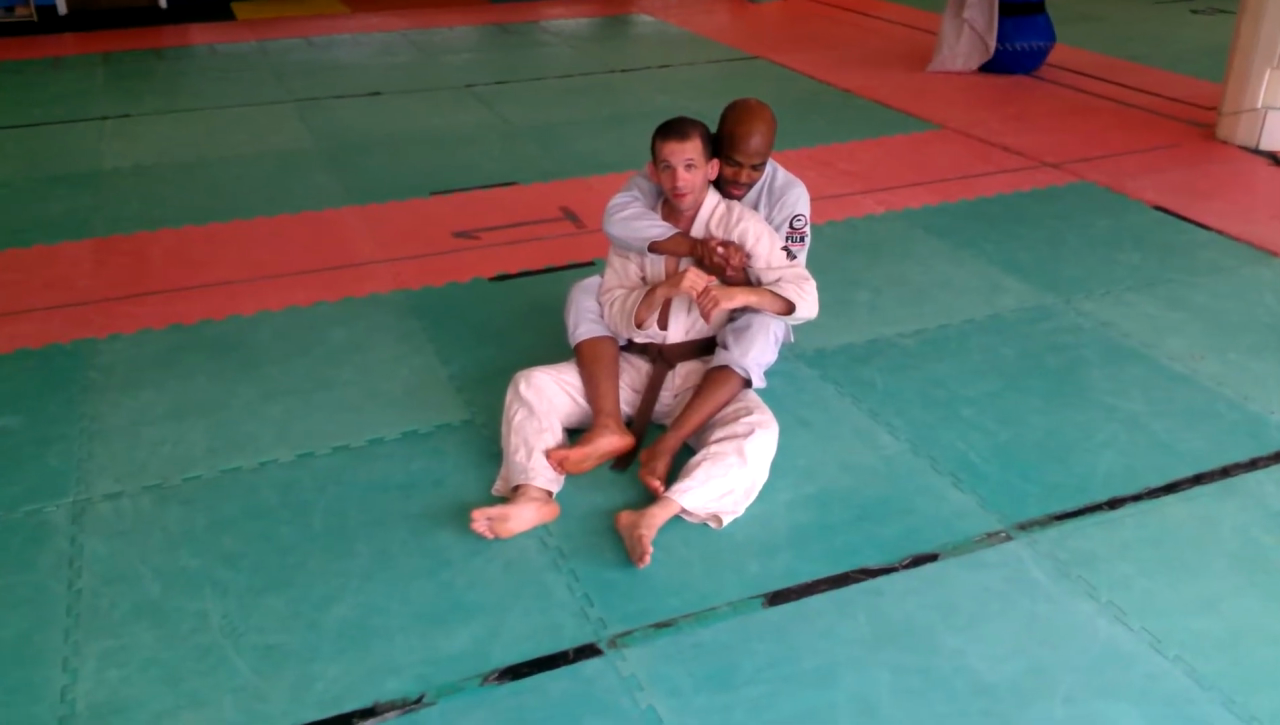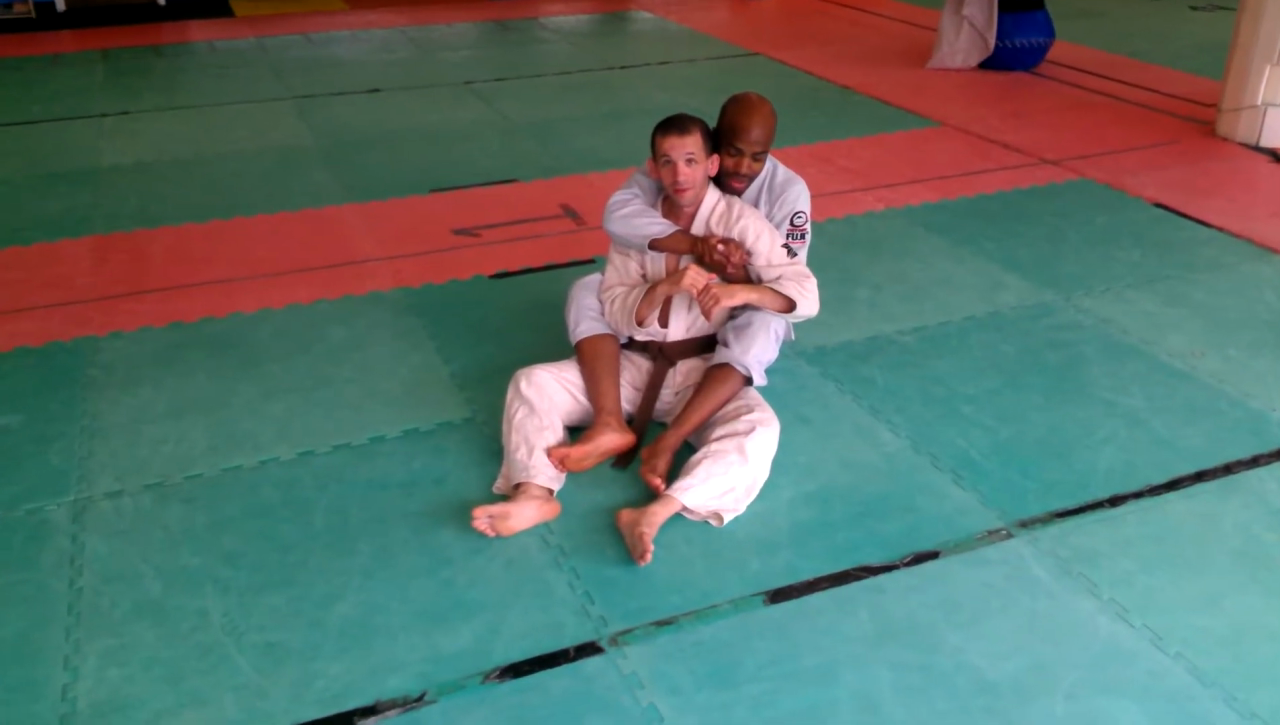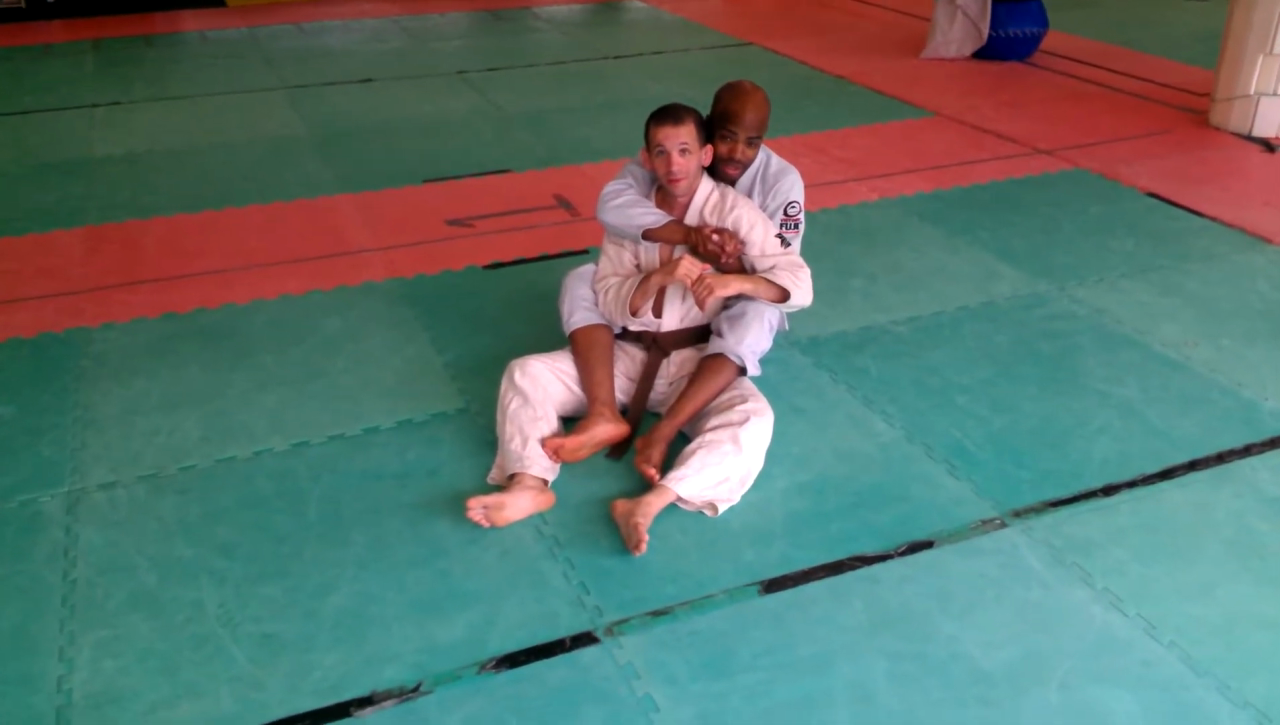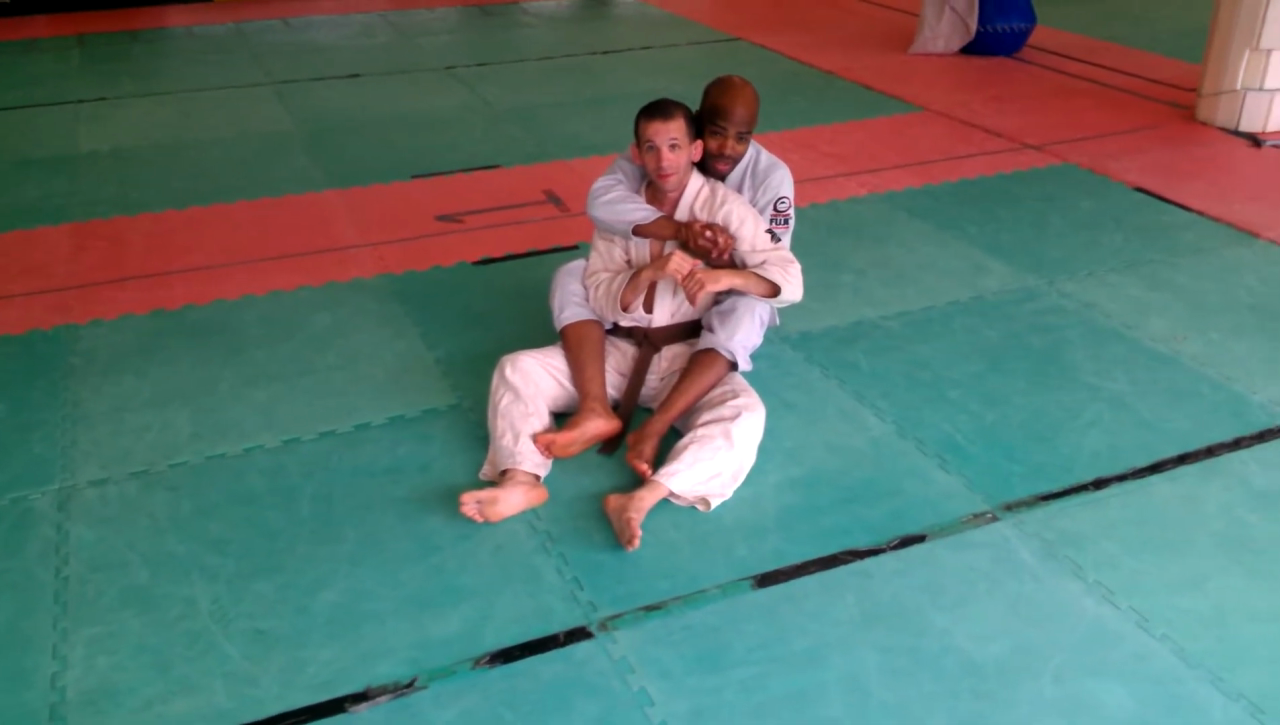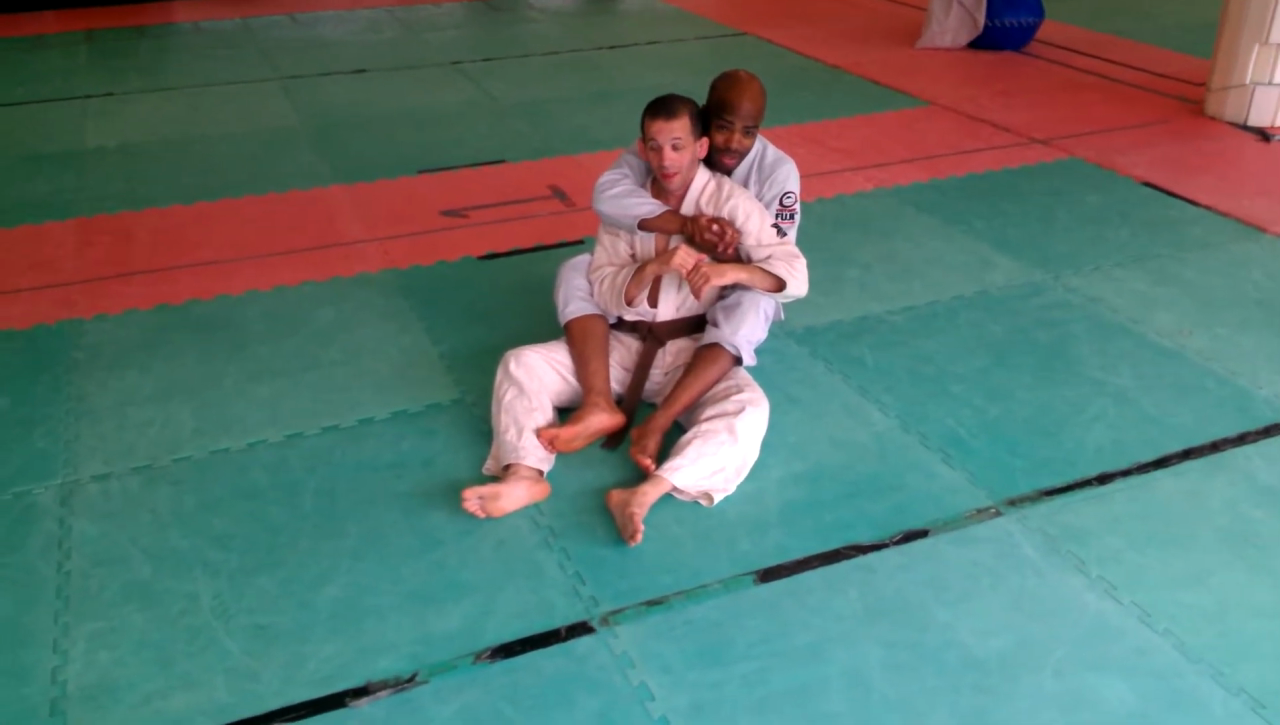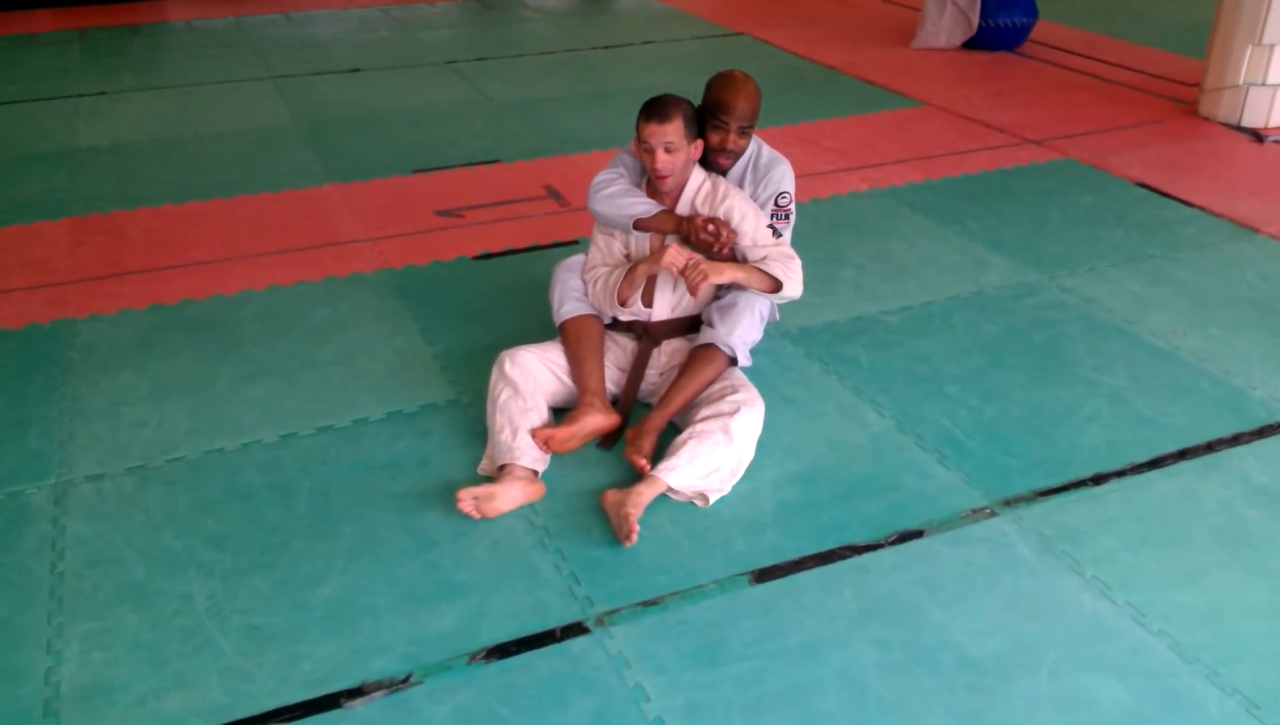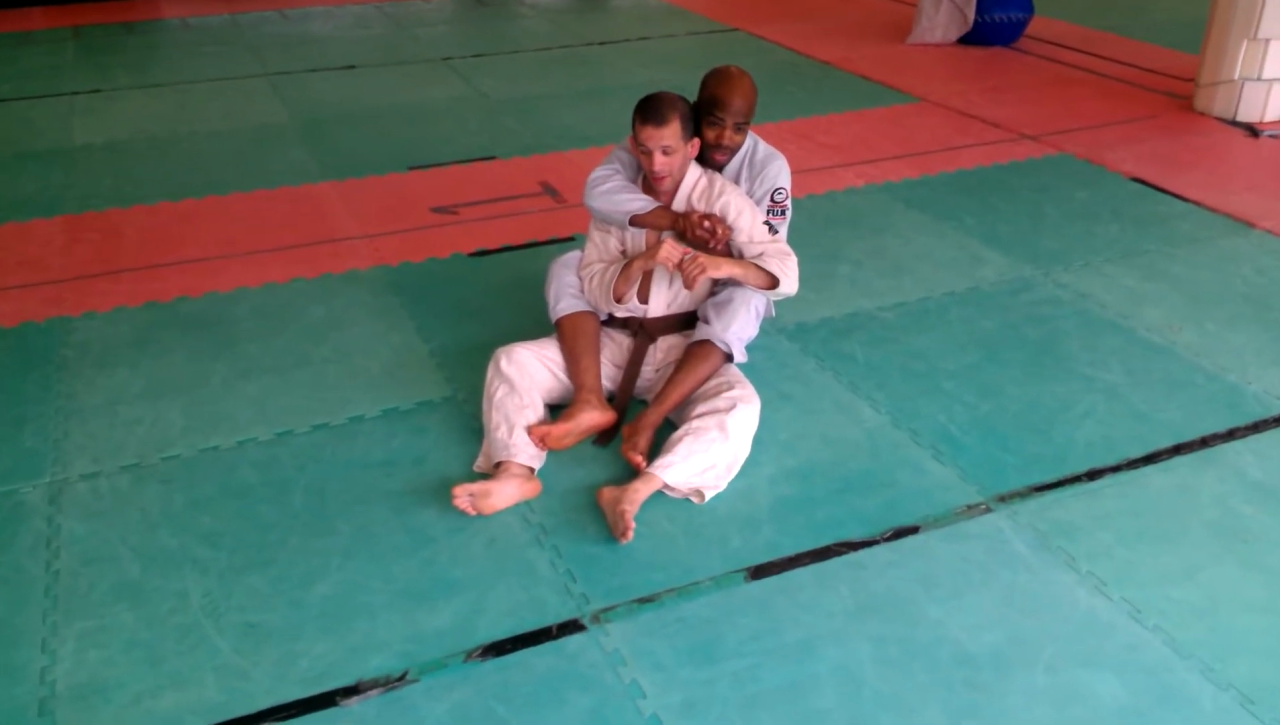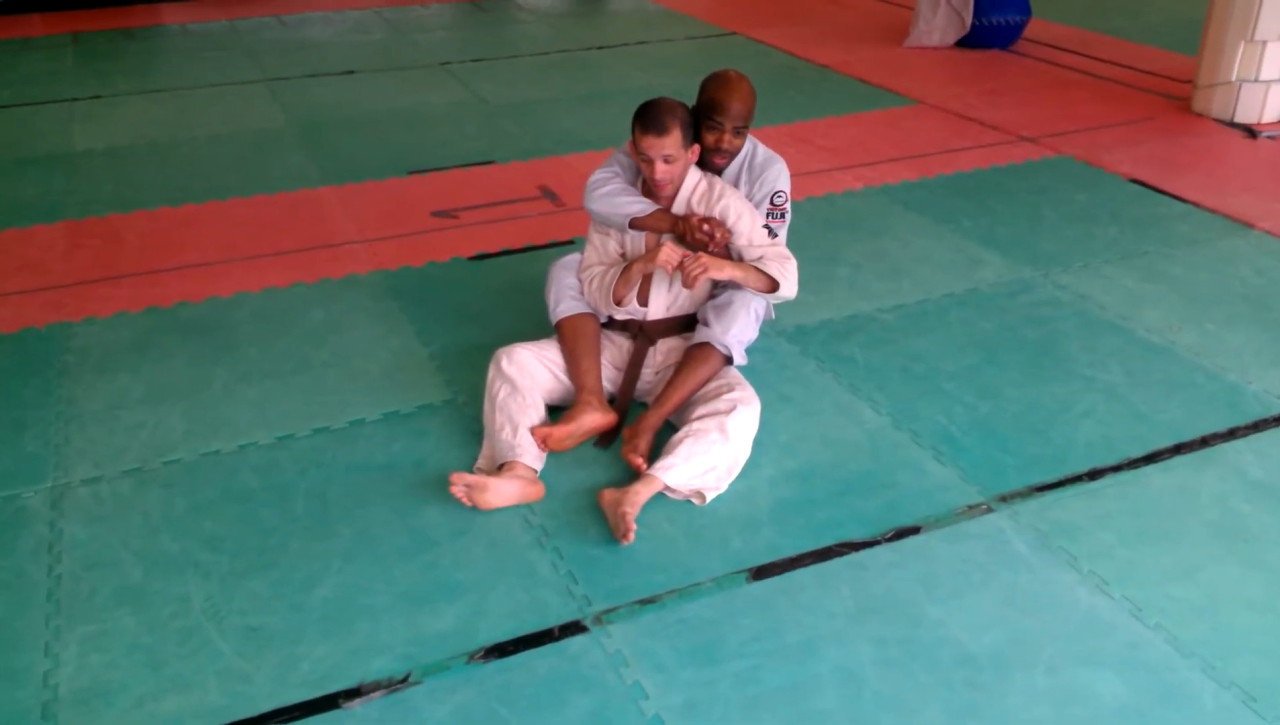
dt=0.3s
person 1, frame 1
left shoulder: (739, 225)
left elbow: (805, 298)
right elbow: (615, 317)
left wrist: (739, 295)
right wrist: (664, 289)
left hip: (704, 373)
right hip: (635, 366)
left knee: (757, 432)
right knee: (531, 385)
left ankle: (652, 516)
right ankle: (533, 497)
person 1, frame 2
left shoulder: (739, 221)
left elbow: (805, 295)
right elbow: (615, 314)
left wrist: (740, 292)
right wrist: (665, 287)
left hip: (705, 372)
right hip: (635, 364)
left knee: (758, 429)
right knee: (532, 383)
left ankle: (652, 515)
right ankle: (535, 495)
person 1, frame 3
left shoulder: (733, 212)
left elbow: (799, 285)
right elbow: (610, 305)
left wrist: (734, 282)
right wrist: (659, 277)
left hip: (699, 362)
right hip: (629, 354)
left knee: (751, 419)
right knee: (527, 374)
left ankle: (648, 504)
right ankle: (529, 485)
person 1, frame 4
left shoulder: (723, 207)
left elbow: (789, 280)
right elbow: (600, 300)
left wrist: (725, 277)
right wrist: (650, 272)
left hip: (689, 357)
right hip: (620, 350)
left knee: (744, 414)
right knee: (518, 369)
left ankle: (640, 500)
right ankle: (521, 481)
person 1, frame 5
left shoulder: (729, 202)
left elbow: (795, 275)
right elbow: (605, 294)
left wrist: (731, 271)
right wrist: (654, 266)
left hip: (694, 352)
right hip: (624, 344)
left knee: (747, 409)
right knee: (522, 364)
left ankle: (643, 494)
right ankle: (524, 475)
person 1, frame 6
left shoulder: (724, 202)
left elbow: (790, 277)
right elbow: (599, 294)
left wrist: (728, 270)
right wrist: (646, 266)
left hip: (689, 352)
right hip: (619, 345)
left knee: (743, 409)
right knee: (516, 365)
left ankle: (638, 495)
right ankle: (519, 476)
person 1, frame 7
left shoulder: (720, 198)
left elbow: (786, 274)
right elbow: (595, 291)
left wrist: (725, 265)
right wrist: (640, 261)
left hip: (685, 348)
right hip: (615, 341)
left knee: (738, 405)
right knee: (512, 362)
left ankle: (634, 492)
right ankle: (515, 473)
person 1, frame 8
left shoulder: (719, 201)
left elbow: (785, 276)
right elbow: (594, 293)
left wrist: (724, 267)
right wrist: (640, 264)
left hip: (684, 350)
right hip: (614, 344)
left knee: (739, 407)
right knee: (512, 362)
left ankle: (634, 494)
right ankle: (520, 472)
person 2, frame 1
left shoulder: (787, 194)
right elbow: (619, 216)
left wrist: (735, 276)
right wrist: (695, 246)
left hip: (732, 317)
left knee: (763, 330)
right knee: (587, 294)
left ankle: (666, 445)
right ankle: (608, 426)
person 2, frame 2
left shoulder: (788, 191)
right elbow: (619, 213)
left wrist: (737, 274)
right wrist: (696, 244)
left hip: (733, 314)
left knee: (765, 328)
right knee: (587, 292)
left ankle: (667, 443)
right ankle: (610, 424)
person 2, frame 3
left shoulder: (781, 181)
right elbow: (613, 203)
left wrist: (731, 265)
right wrist: (689, 234)
left hip: (726, 304)
left knee: (758, 319)
right knee: (582, 282)
left ankle: (661, 433)
right ankle: (604, 415)
person 2, frame 4
left shoulder: (771, 176)
right elbow: (603, 199)
left wrist: (721, 258)
right wrist: (680, 230)
left hip: (718, 300)
left knee: (749, 314)
right knee: (572, 277)
left ankle: (653, 429)
right ankle: (596, 410)
person 2, frame 5
left shoulder: (777, 171)
right elbow: (608, 194)
left wrist: (727, 254)
right wrist: (686, 224)
left hip: (722, 294)
left knee: (754, 308)
right knee: (577, 273)
left ankle: (657, 424)
right ankle: (599, 405)
person 2, frame 6
left shoulder: (772, 171)
right elbow: (604, 193)
left wrist: (722, 252)
right wrist: (680, 224)
left hip: (716, 297)
left knee: (750, 307)
right knee: (571, 273)
left ankle: (652, 424)
right ankle: (594, 405)
person 2, frame 7
left shoulder: (768, 166)
right elbow: (600, 189)
left wrist: (719, 249)
right wrist: (677, 220)
left hip: (712, 292)
left knee: (745, 303)
right knee: (568, 268)
left ankle: (648, 421)
right ankle: (591, 401)
person 2, frame 8
left shoulder: (767, 170)
right elbow: (599, 192)
left wrist: (718, 252)
right wrist: (676, 223)
left hip: (711, 294)
left knee: (744, 307)
right knee: (567, 272)
left ankle: (648, 423)
right ankle: (591, 404)
